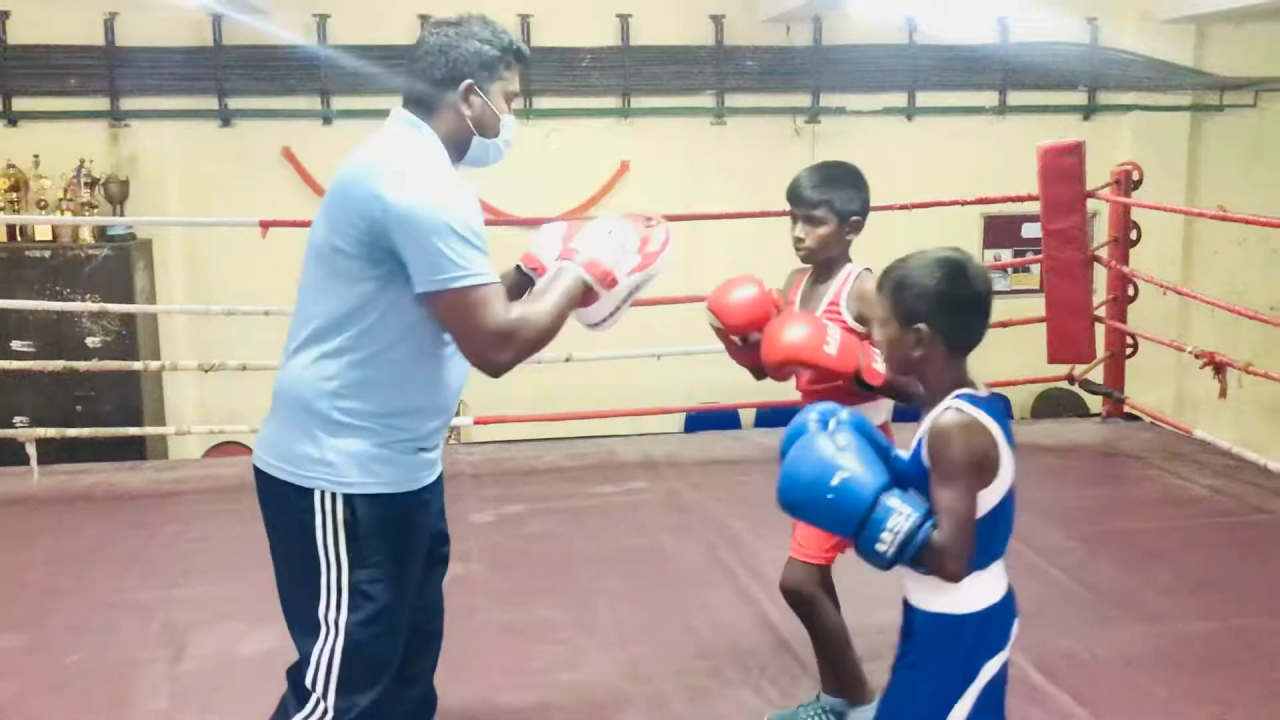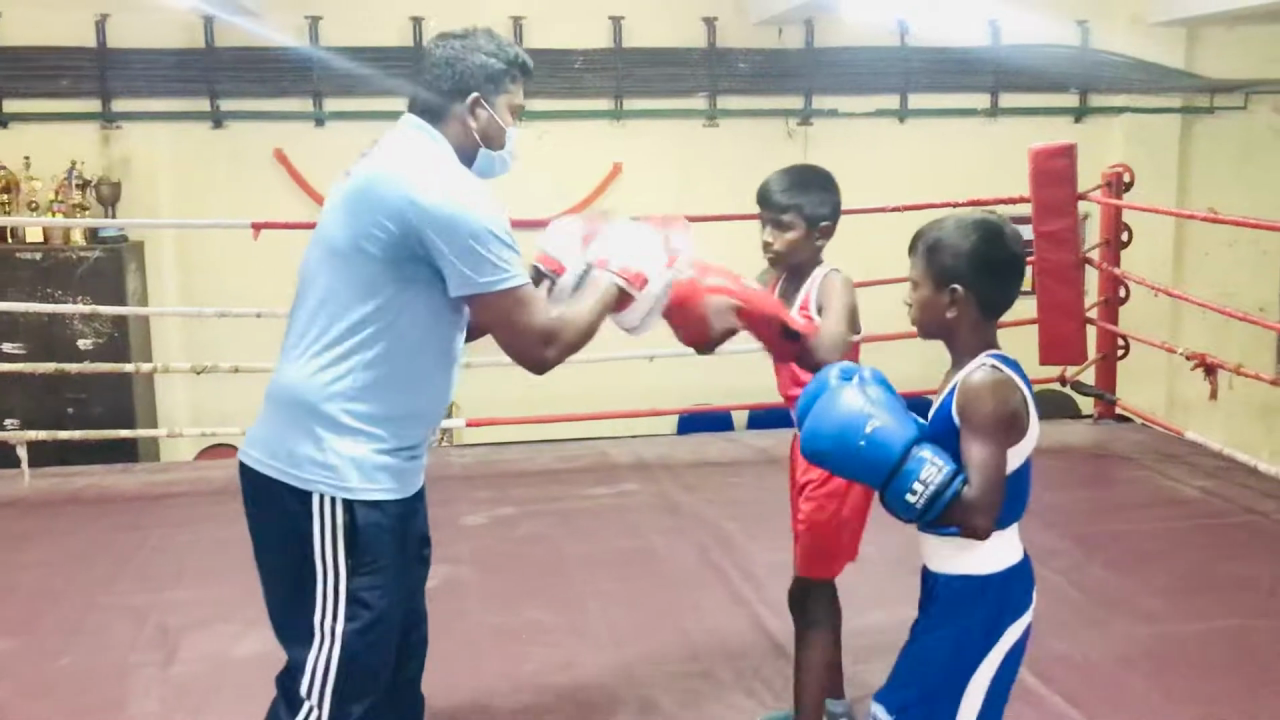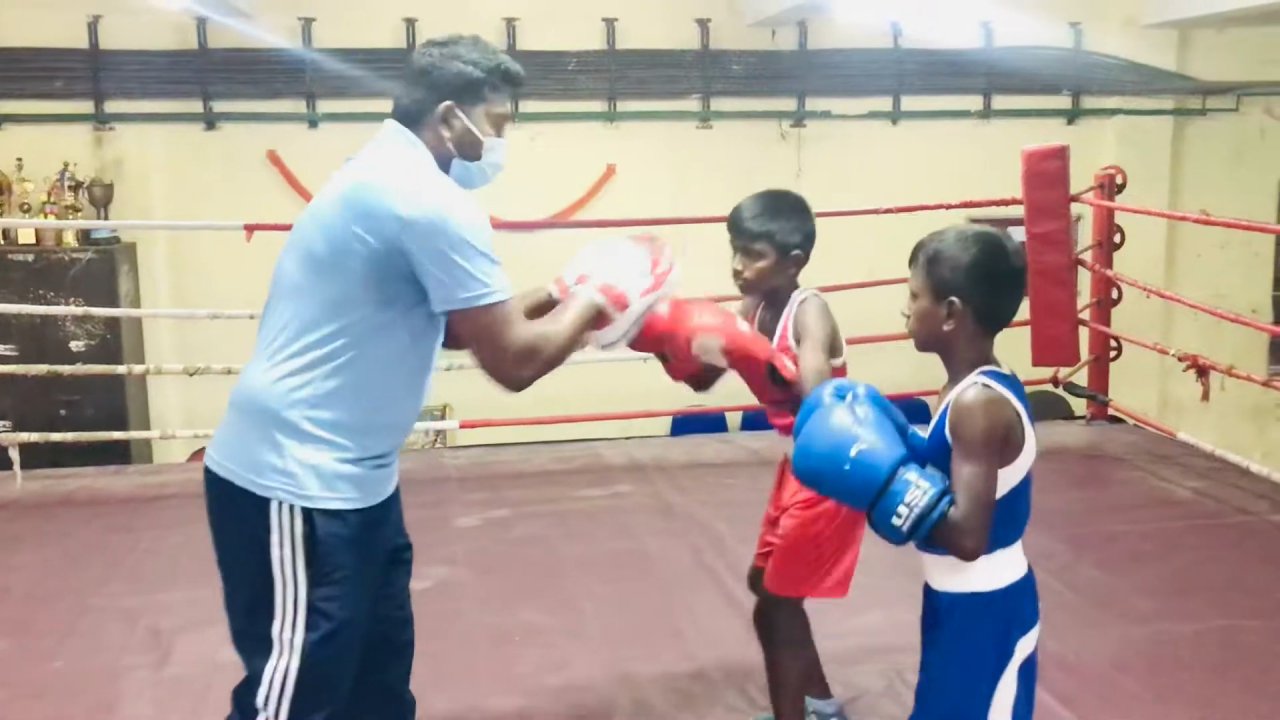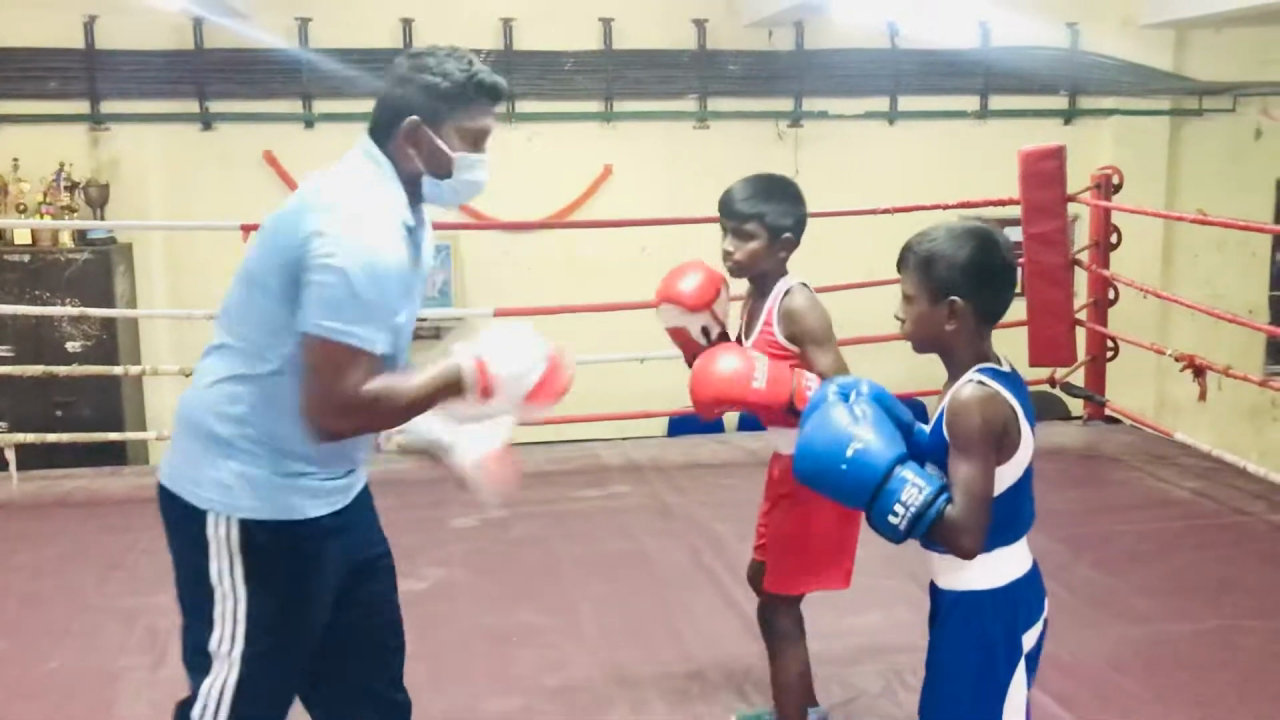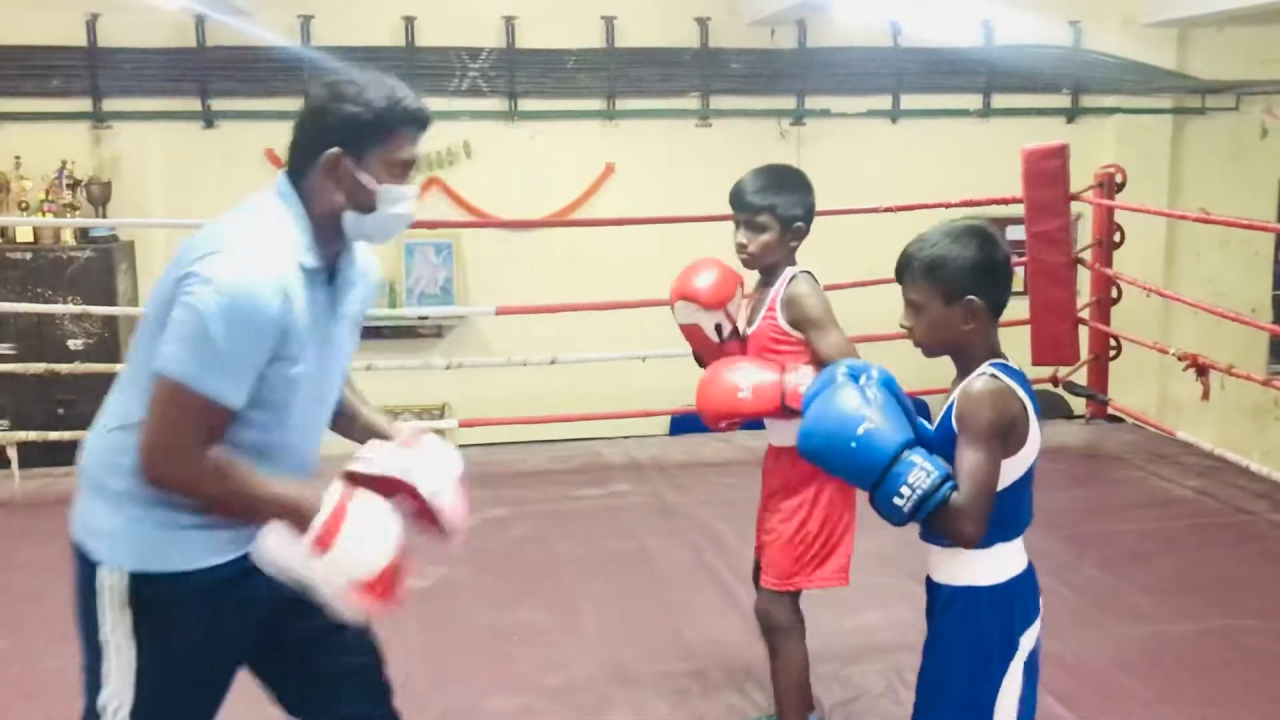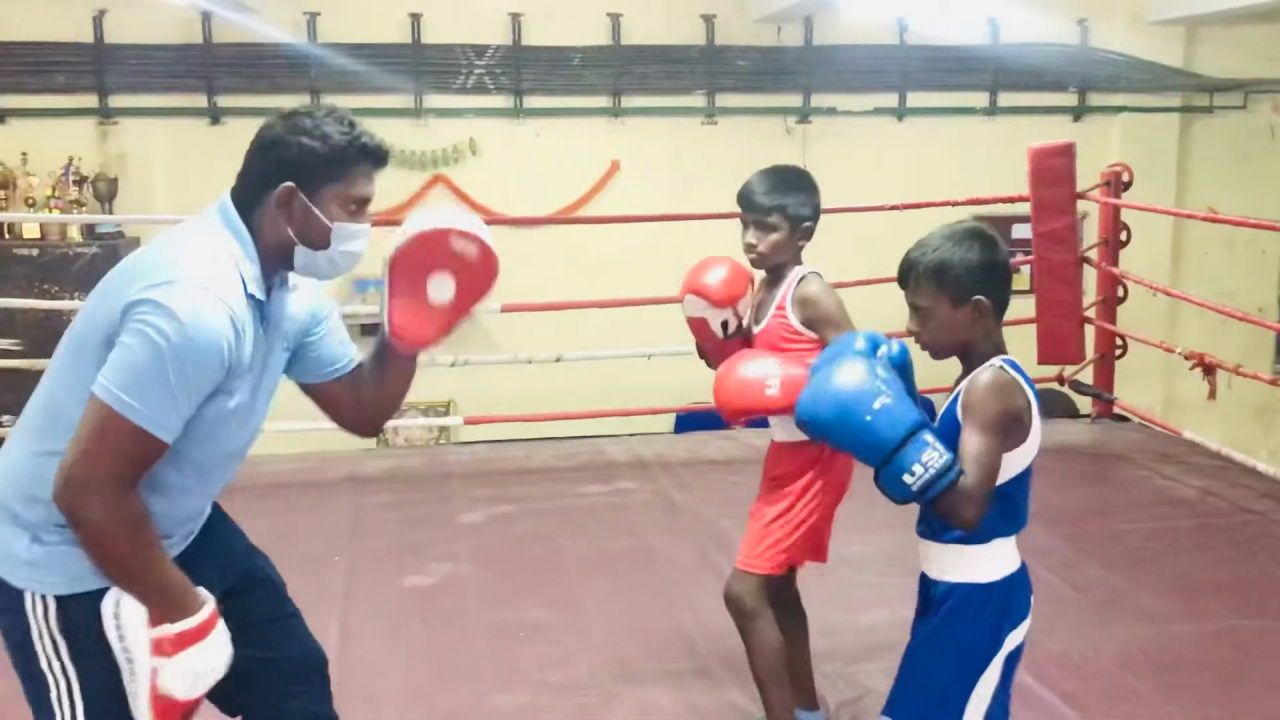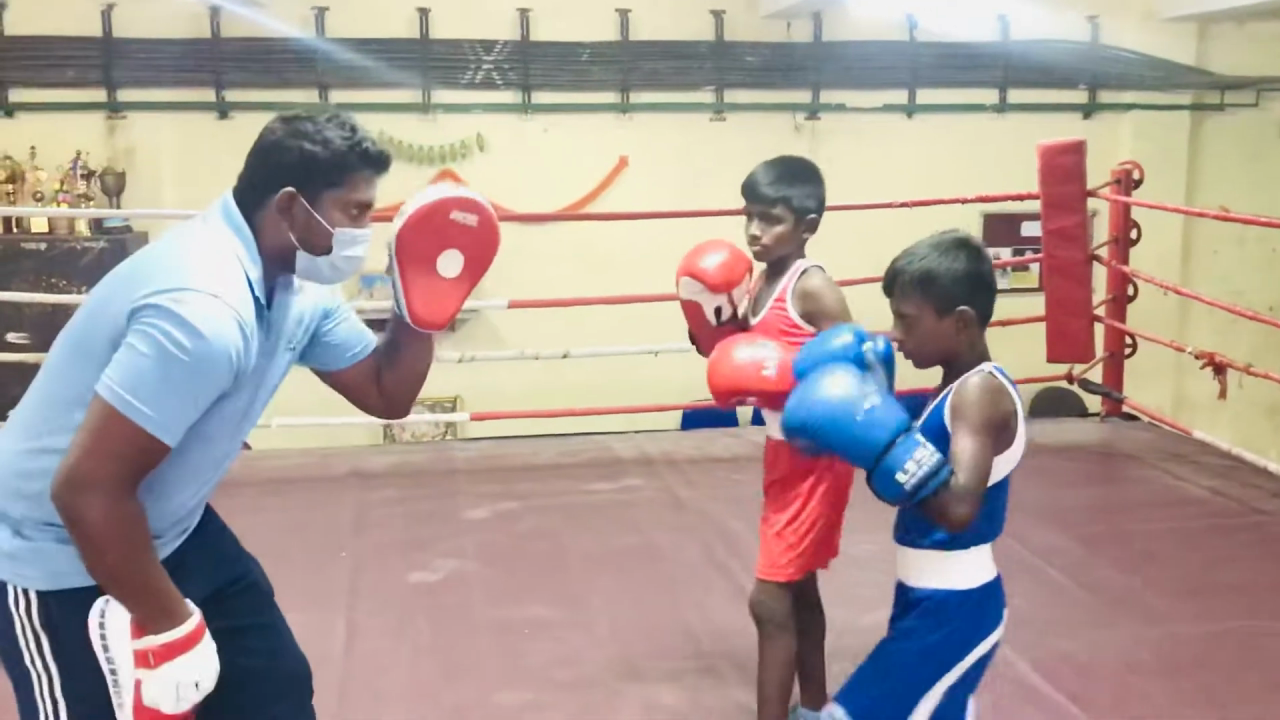
dt=0.2s
person 1, frame 1
left shoulder: (410, 166)
right shoulder: (417, 182)
left elbow: (457, 314)
right elbow: (498, 343)
left wrist: (531, 279)
right wrist: (575, 279)
left hip: (390, 470)
right hip: (341, 478)
person 1, frame 2
left shoulder: (403, 170)
right shoulder: (444, 191)
right elbow: (538, 344)
left wrist: (533, 280)
right wrist: (615, 284)
left hip: (365, 473)
right hip: (331, 479)
person 1, frame 3
left shoulder: (391, 178)
right shoulder: (429, 202)
left elbow: (426, 323)
right elbow: (510, 364)
left wrist: (544, 303)
right wrist: (597, 300)
left hip: (349, 481)
right hip: (299, 488)
person 1, frame 4
left shoulder: (393, 213)
right shoulder: (361, 229)
right elbow: (336, 409)
left wrist: (457, 377)
right wrist: (464, 373)
left hip: (330, 495)
right hip: (250, 501)
person 1, frame 5
left shoulder: (350, 260)
right shoulder: (245, 275)
right elbow: (166, 459)
left wrist: (386, 437)
right wrist: (314, 513)
left hip: (261, 534)
right hip: (158, 546)
person 1, frame 6
left shoulder: (294, 288)
right shoulder: (196, 303)
left elbow: (362, 409)
right elbow: (87, 490)
left wrist: (408, 324)
right wrist: (177, 612)
left hip: (180, 532)
right hip: (69, 562)
person 1, frame 7
left shoulder: (298, 287)
right shoulder: (203, 307)
left elbow: (386, 394)
right elbow: (86, 491)
left wrist: (421, 306)
right wrist: (164, 622)
left hip: (171, 531)
right hip: (59, 557)
person 2, frame 1
left shoulder: (863, 288)
right shoulder: (797, 282)
left elbow: (907, 384)
right elbow: (770, 367)
left wrist: (844, 360)
right wrist: (737, 337)
left knee: (800, 580)
right knee: (815, 578)
person 2, frame 2
left shoulder: (834, 287)
right shoulder: (777, 279)
left elbow: (831, 366)
right elbow: (708, 336)
left wrist: (770, 316)
right wrist: (682, 304)
left knee: (809, 589)
right knee: (813, 580)
person 2, frame 3
left shoulder: (810, 313)
right shoulder: (753, 307)
left elbow: (809, 399)
right elbow: (701, 376)
left wrist: (748, 354)
right wrist: (663, 342)
right hip: (797, 468)
left knee: (774, 609)
right knee: (766, 584)
person 2, frame 4
left shoulder: (796, 306)
right shoulder: (751, 299)
right elbow: (735, 382)
left wrist: (775, 387)
right wrist: (701, 341)
right hip: (789, 464)
left knee: (778, 610)
right knee: (764, 579)
person 2, frame 5
left shoulder: (799, 293)
right shoulder: (759, 294)
right elbow: (745, 372)
left wrist: (774, 389)
right wrist: (714, 336)
left hip: (813, 463)
right hip: (784, 458)
left knee: (774, 606)
right knee: (773, 590)
person 2, frame 6
left shoulder: (811, 293)
right shoulder: (761, 291)
right elbow: (746, 371)
right wrist: (717, 331)
left hip: (815, 458)
right hip: (787, 454)
left knee: (745, 592)
right knee: (777, 588)
person 2, frame 7
left shoulder: (812, 287)
right shoulder: (759, 281)
right elbow: (736, 362)
left wrist: (789, 379)
right wrist: (710, 317)
left hip: (815, 457)
right hip: (784, 450)
left knee: (770, 600)
right knee: (794, 586)
person 3, frame 1
left shoulder: (955, 427)
right shoulder: (965, 410)
left elbow: (951, 558)
left wrist: (864, 506)
right wrist: (878, 468)
left hip: (958, 630)
right hip: (965, 620)
person 3, frame 2
left shoulder: (985, 386)
right shoulder: (981, 374)
left elbow: (979, 515)
left wrist: (893, 457)
right wrist: (895, 430)
left hip: (981, 596)
right hip: (963, 588)
person 3, frame 3
left shoulder: (977, 404)
right shoulder: (984, 388)
left elbow: (969, 536)
left wrist: (882, 477)
right wrist: (896, 442)
left hip: (983, 612)
right hip: (966, 604)
person 3, frame 4
left shoulder: (974, 400)
right shoulder: (988, 384)
left elbow: (966, 534)
left wrist: (880, 475)
right wrist: (901, 439)
left hip: (988, 608)
right hip: (977, 598)
person 3, frame 5
left shoulder: (985, 395)
right shoulder: (987, 383)
left elbow: (966, 523)
left wrist: (885, 459)
right wrist: (896, 431)
left hip: (984, 606)
right hip: (968, 598)
person 3, frame 6
left shoulder: (993, 387)
right shoulder: (985, 381)
left elbow: (967, 506)
right elbow: (951, 464)
left wrist: (892, 436)
right wrist: (891, 415)
left hip: (978, 603)
right hip: (960, 594)
person 3, frame 7
left shoulder: (982, 393)
right shoulder: (954, 388)
left elbow: (959, 505)
right elbow: (925, 468)
left wrist: (877, 441)
right wrist: (867, 403)
left hip: (951, 612)
right hip: (931, 601)
